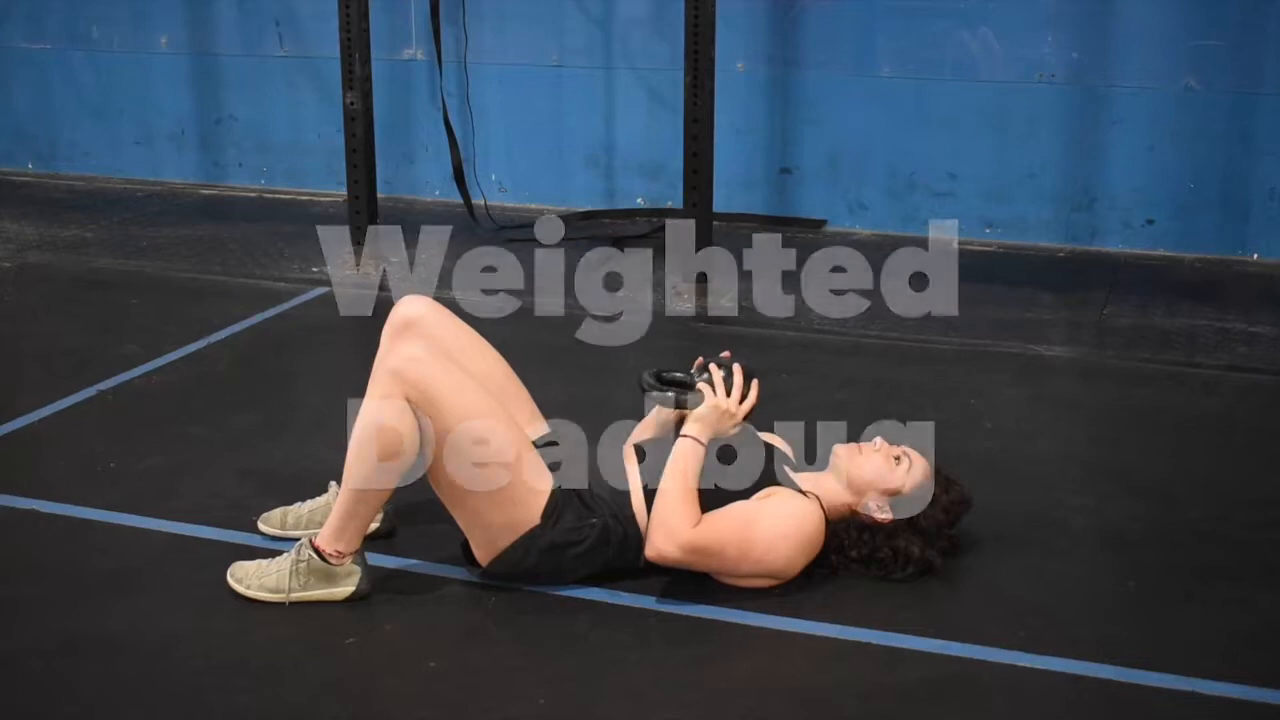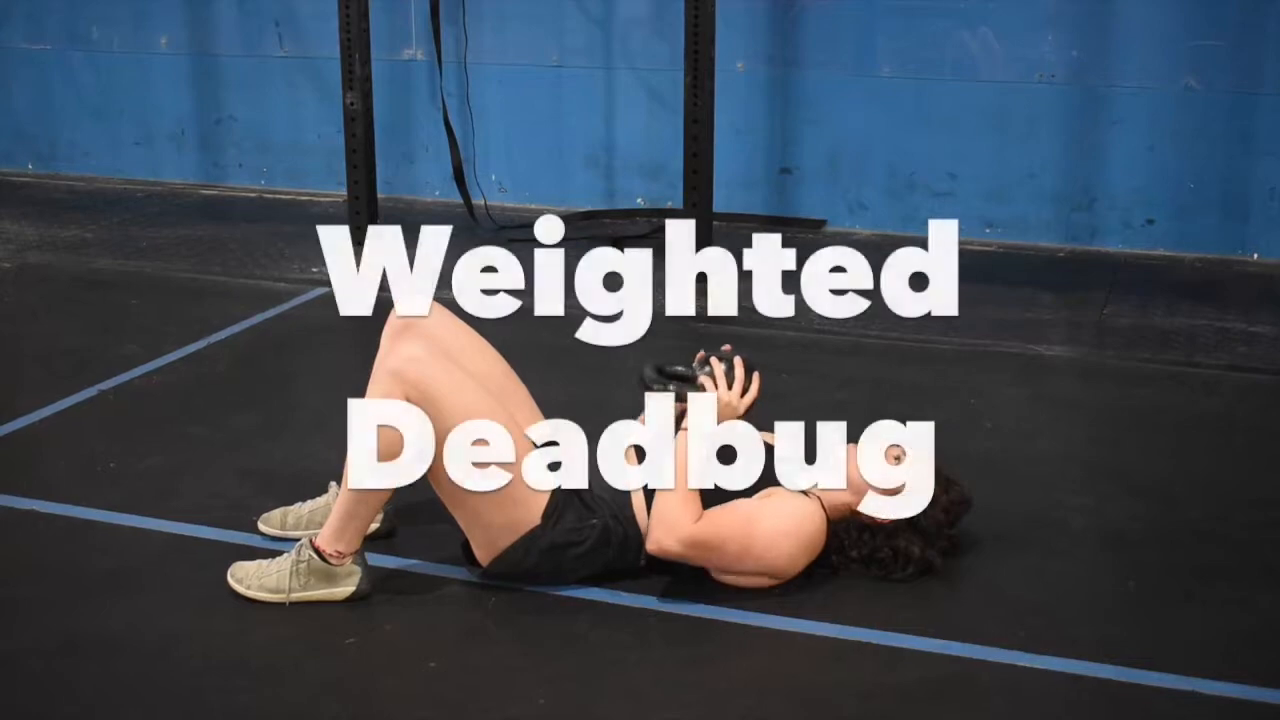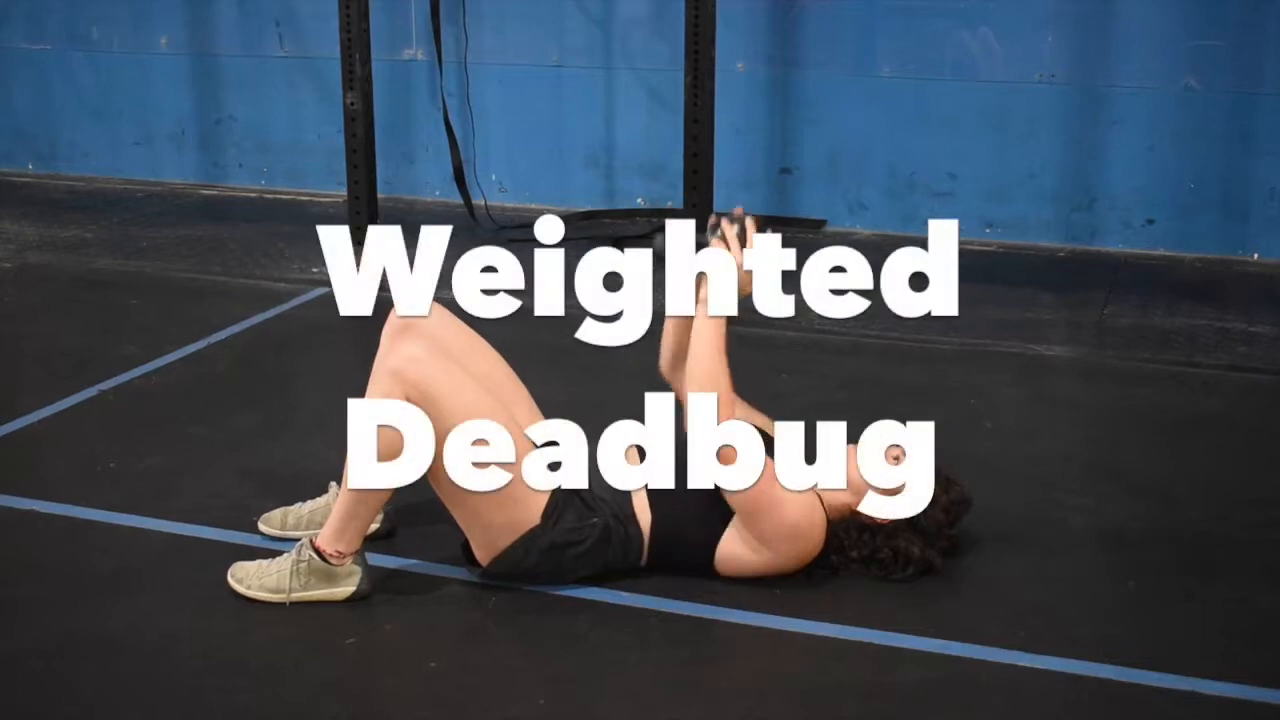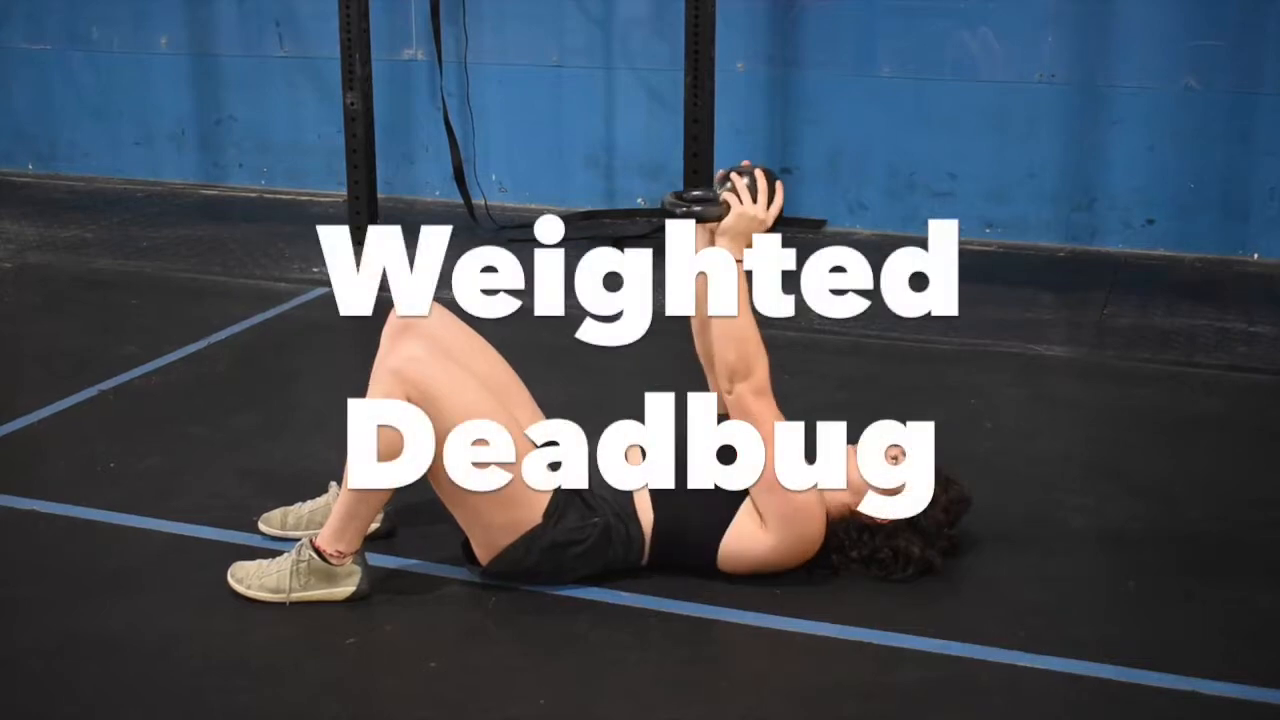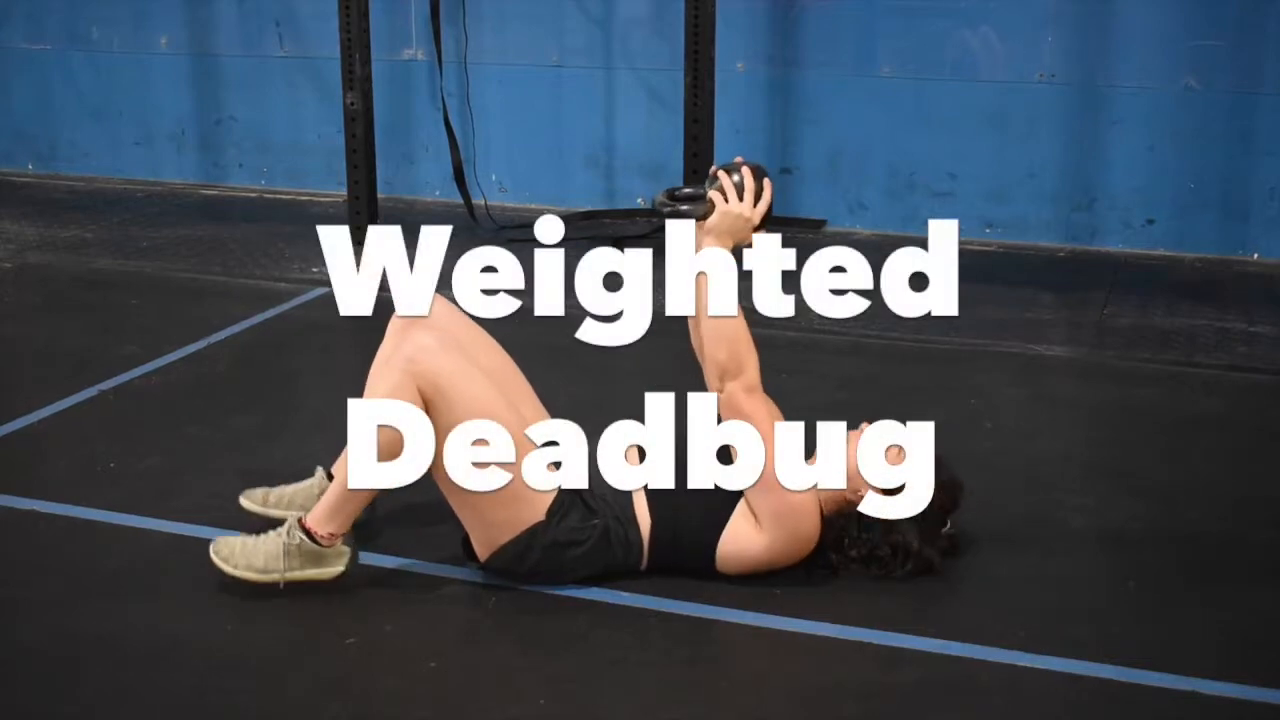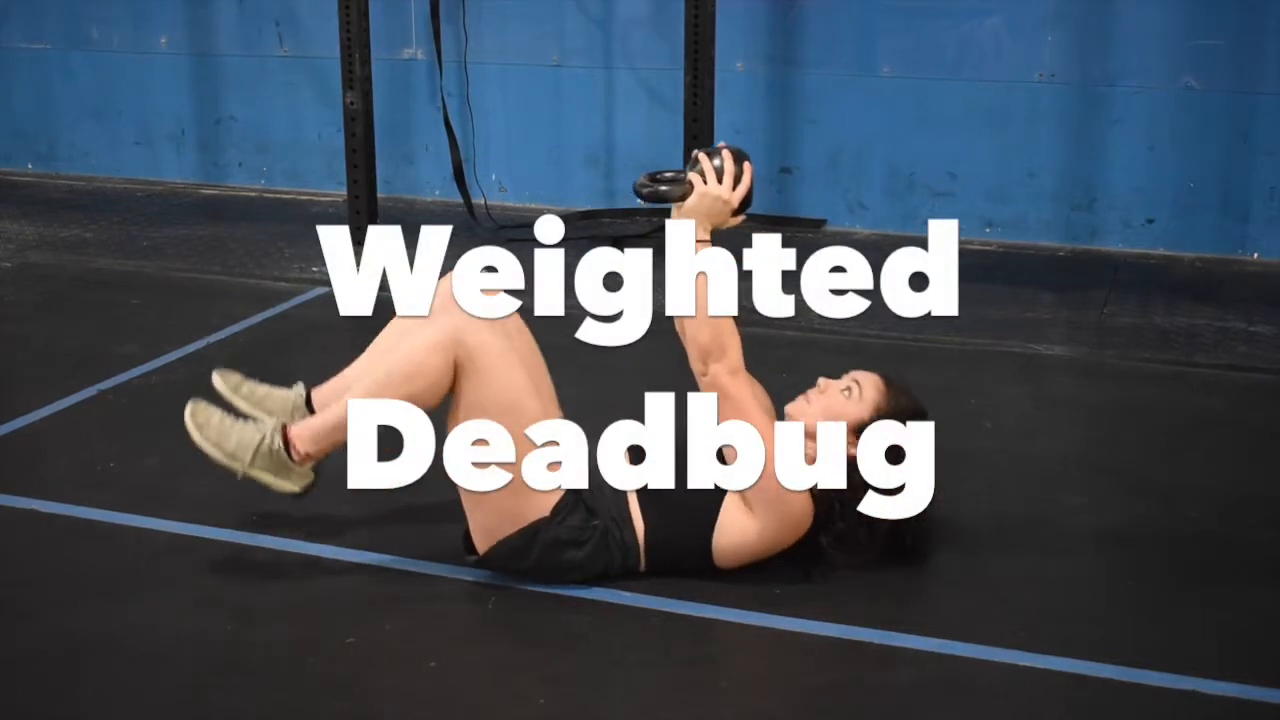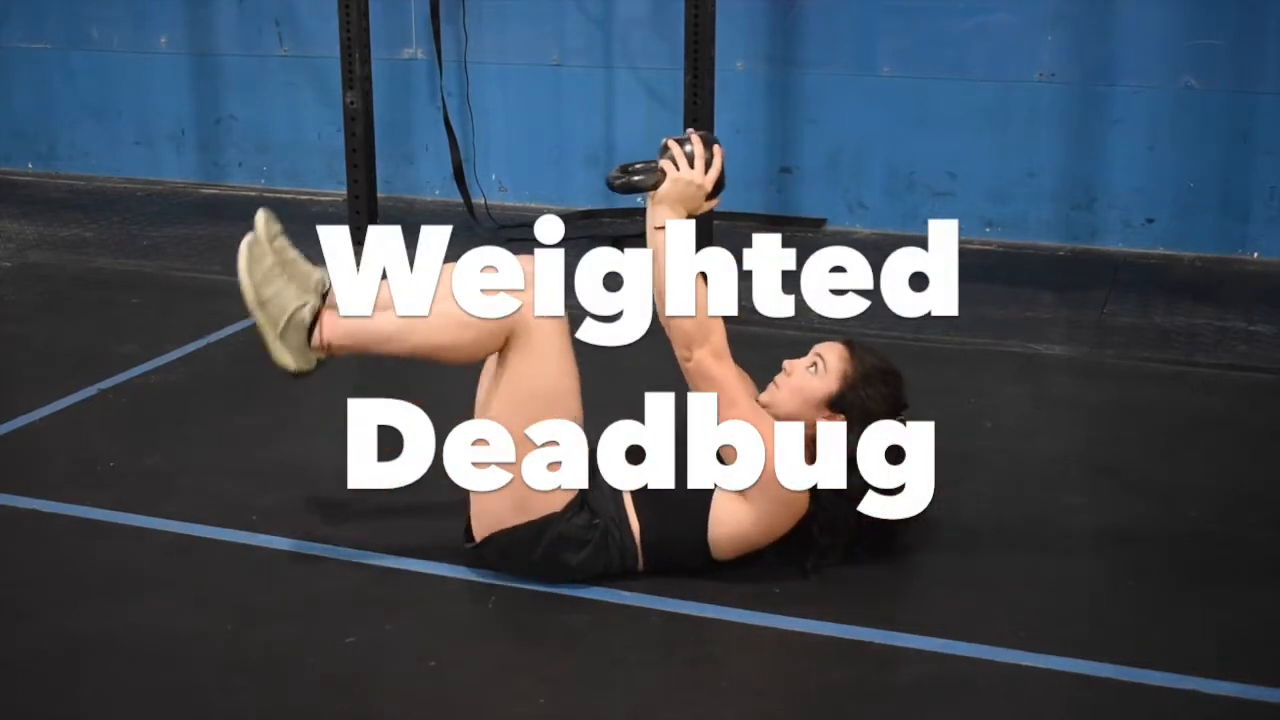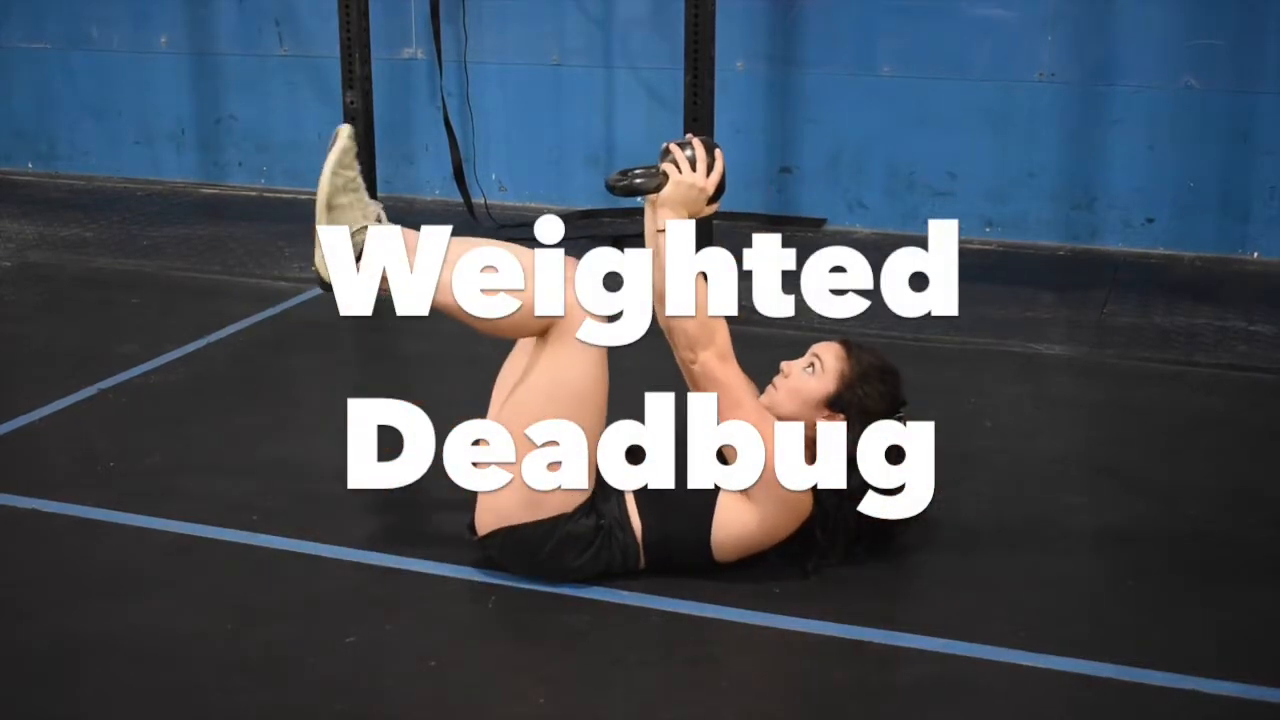
dt=0.3s
person 1, frame 1
left shoulder: (797, 528)
right shoulder: (783, 463)
left elbow: (666, 541)
left wrist: (696, 431)
right wrist: (676, 404)
left hip: (548, 531)
right hip: (560, 461)
left knee: (407, 368)
right knee: (415, 315)
left ankle: (330, 558)
right ankle: (357, 499)
person 1, frame 2
left shoulder: (798, 531)
left elbow: (669, 535)
left hip: (549, 531)
left knee: (408, 367)
right knee: (415, 320)
left ankle: (330, 558)
right ankle: (356, 501)
person 1, frame 3
left shoulder: (796, 526)
right shoulder: (782, 452)
right elbow: (675, 373)
left wrist: (714, 298)
right wrist: (696, 281)
left hip: (552, 532)
left knee: (406, 366)
right knee: (414, 319)
left ankle: (331, 558)
right ankle: (355, 498)
person 1, frame 4
left shoulder: (798, 526)
left elbow: (744, 387)
right elbow: (717, 364)
left wrist: (734, 249)
right wrist: (707, 241)
left hip: (552, 533)
right hip: (563, 478)
left knee: (408, 366)
right knee: (415, 321)
left ankle: (330, 558)
right ankle: (357, 499)
person 1, frame 5
left shoulder: (794, 526)
right shoulder: (786, 468)
left elbow: (736, 386)
right elbow: (715, 364)
left wrist: (719, 247)
right wrist: (700, 240)
left hip: (551, 534)
right hip: (561, 483)
left knee: (420, 358)
right knee: (422, 313)
left ankle: (318, 538)
right ankle: (341, 484)
person 1, frame 6
left shoulder: (788, 502)
right shoulder: (769, 451)
left elbow: (718, 368)
right elbow: (709, 350)
left wrist: (697, 231)
right wrist: (687, 225)
left hip: (551, 540)
right hip: (562, 497)
left knee: (469, 326)
left ankle: (291, 443)
right ankle: (303, 409)
person 1, frame 7
left shoulder: (782, 487)
right shoulder: (764, 437)
left elbow: (700, 356)
right elbow: (698, 340)
left wrist: (668, 217)
right wrist: (666, 216)
left hip: (549, 536)
right hip: (567, 497)
left knee: (525, 303)
right knee: (520, 279)
left ankle: (315, 329)
right ankle: (326, 309)
person 1, frame 8
left shoulder: (786, 490)
right shoulder: (767, 446)
left elbow: (704, 357)
right elbow: (689, 341)
left wrist: (672, 221)
right wrist: (660, 218)
left hip: (546, 537)
right hip: (550, 511)
left knee: (571, 295)
right knee: (565, 288)
left ankle: (367, 257)
